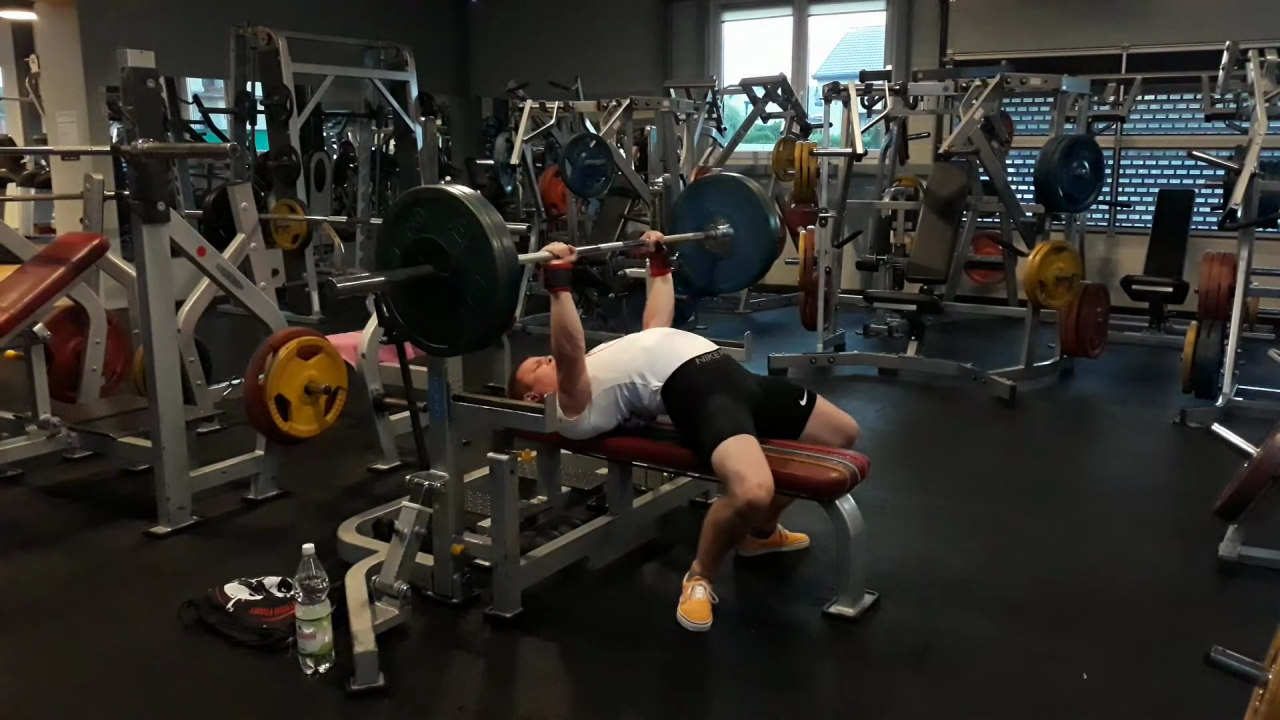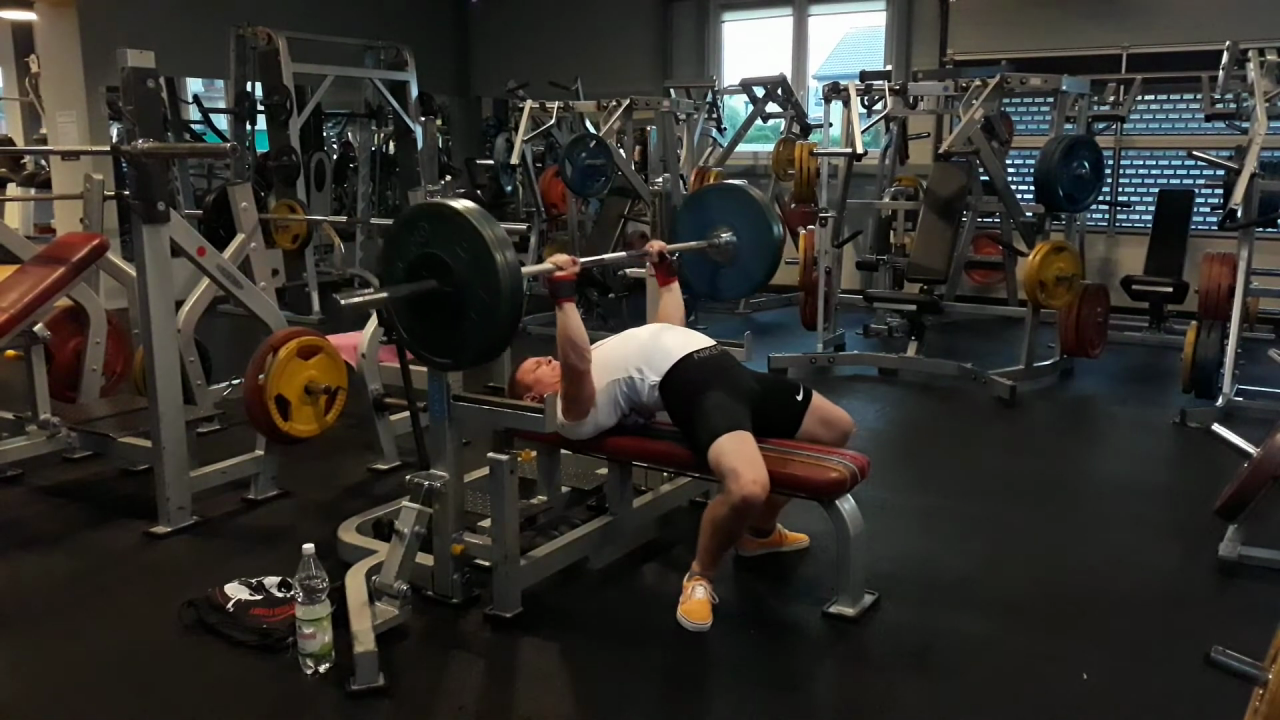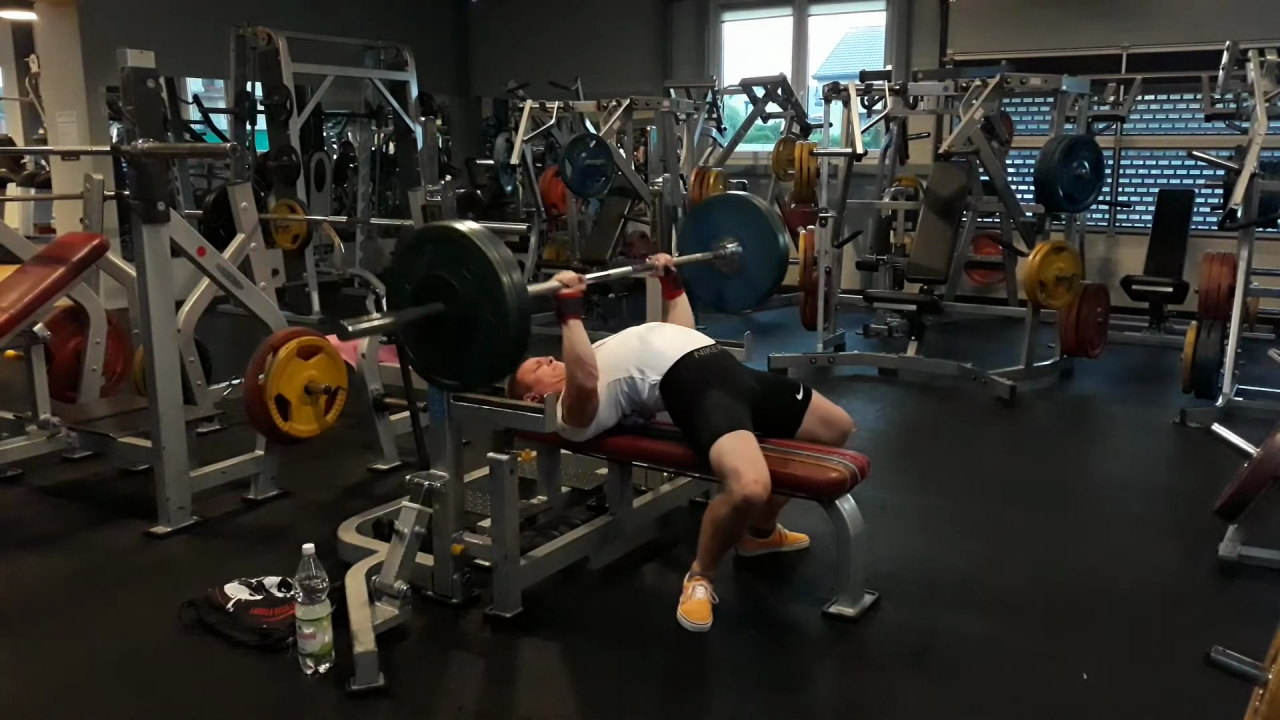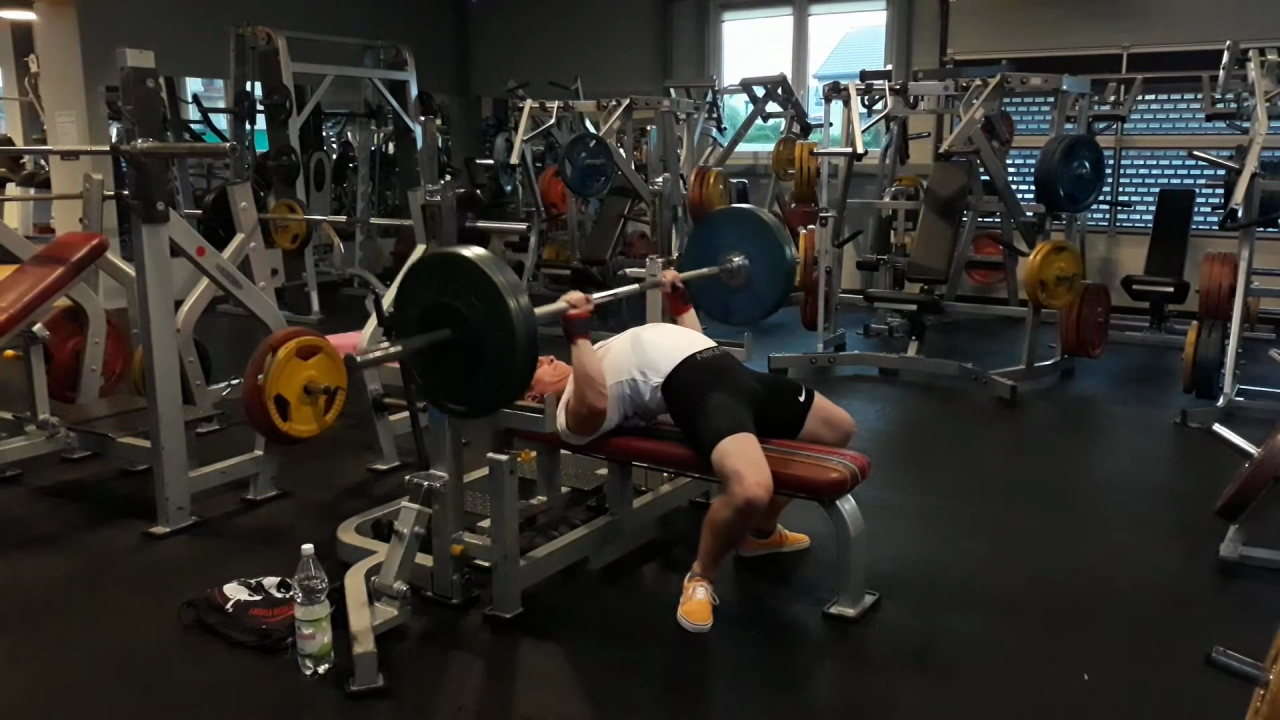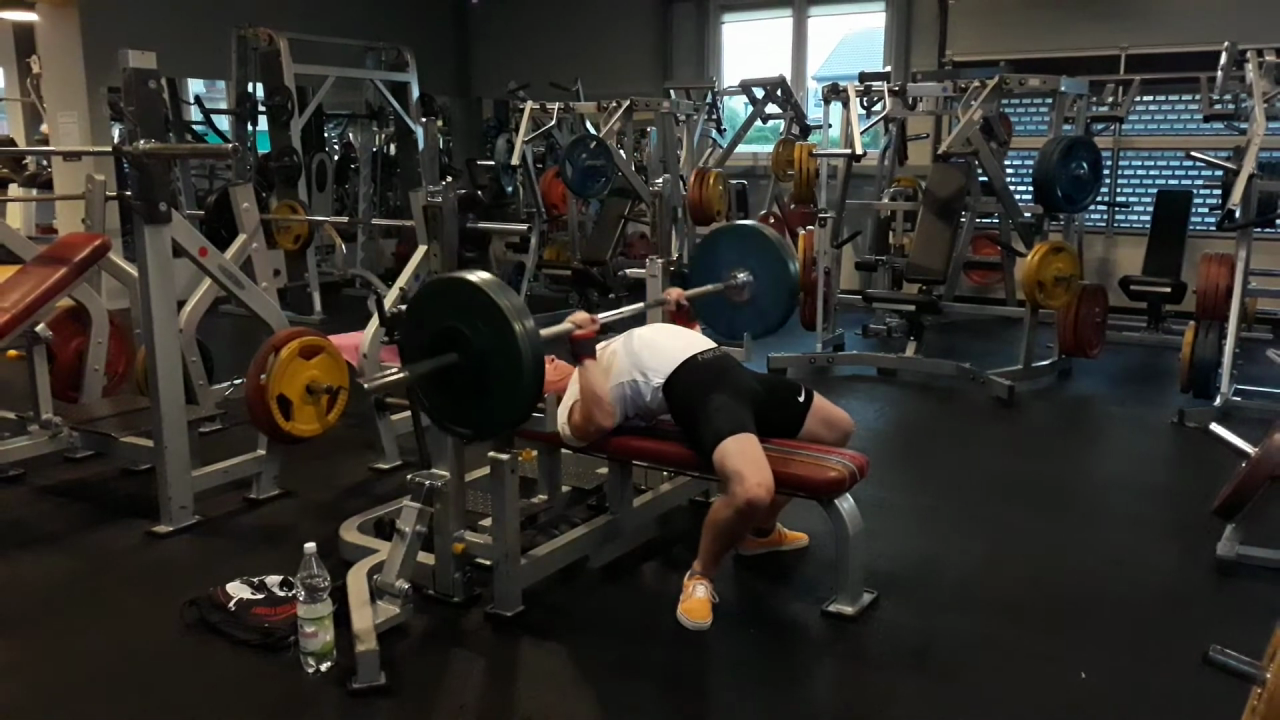
dt=0.2s
person 1, frame 1
left shoulder: (603, 368)
right shoulder: (574, 411)
left elbow: (657, 325)
right elbow: (569, 353)
left wrist: (659, 262)
right wrist: (558, 283)
left knee: (843, 435)
right knee: (753, 492)
left ankle: (761, 532)
right ankle: (699, 577)
person 1, frame 2
left shoulder: (606, 367)
right shoulder: (574, 411)
left elbow: (669, 329)
right elbow: (576, 364)
left wrist: (665, 270)
right wrist: (563, 294)
left knee: (838, 430)
right knee: (748, 488)
left ankle: (760, 531)
right ankle: (699, 577)
person 1, frame 3
left shoulder: (608, 361)
right shoulder: (573, 412)
left elbow: (681, 333)
right elbow: (585, 382)
left wrist: (671, 282)
right wrist: (569, 309)
left knee: (838, 430)
right knee: (749, 488)
left ankle: (760, 530)
right ankle: (699, 576)
person 1, frame 4
left shoulder: (607, 366)
right shoulder: (571, 413)
left elbow: (689, 344)
right elbow: (595, 402)
left wrist: (679, 298)
right wrist: (576, 330)
left knee: (839, 431)
right knee: (751, 491)
left ankle: (760, 531)
right ankle: (700, 578)
person 1, frame 5
left shoulder: (606, 365)
right shoulder: (571, 410)
right elbow: (601, 421)
left wrist: (685, 316)
right wrist: (583, 349)
left knee: (838, 430)
right knee: (752, 492)
left ankle: (759, 531)
right ankle: (699, 576)
